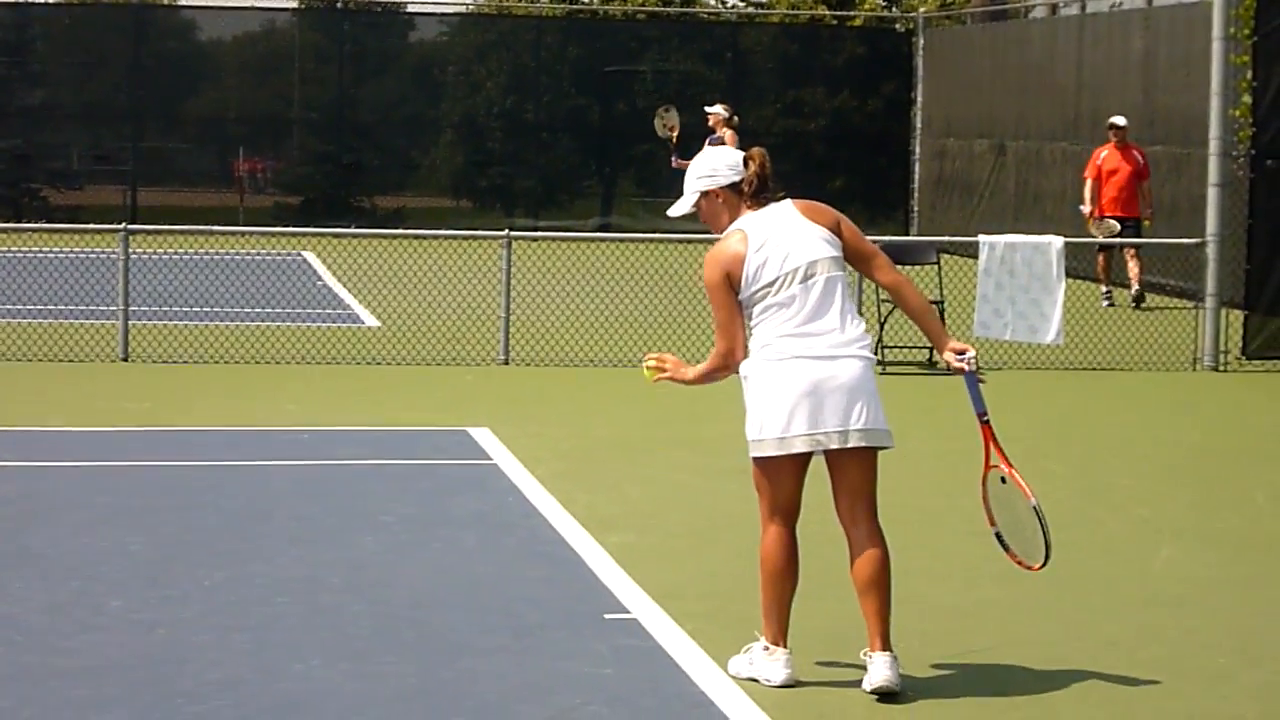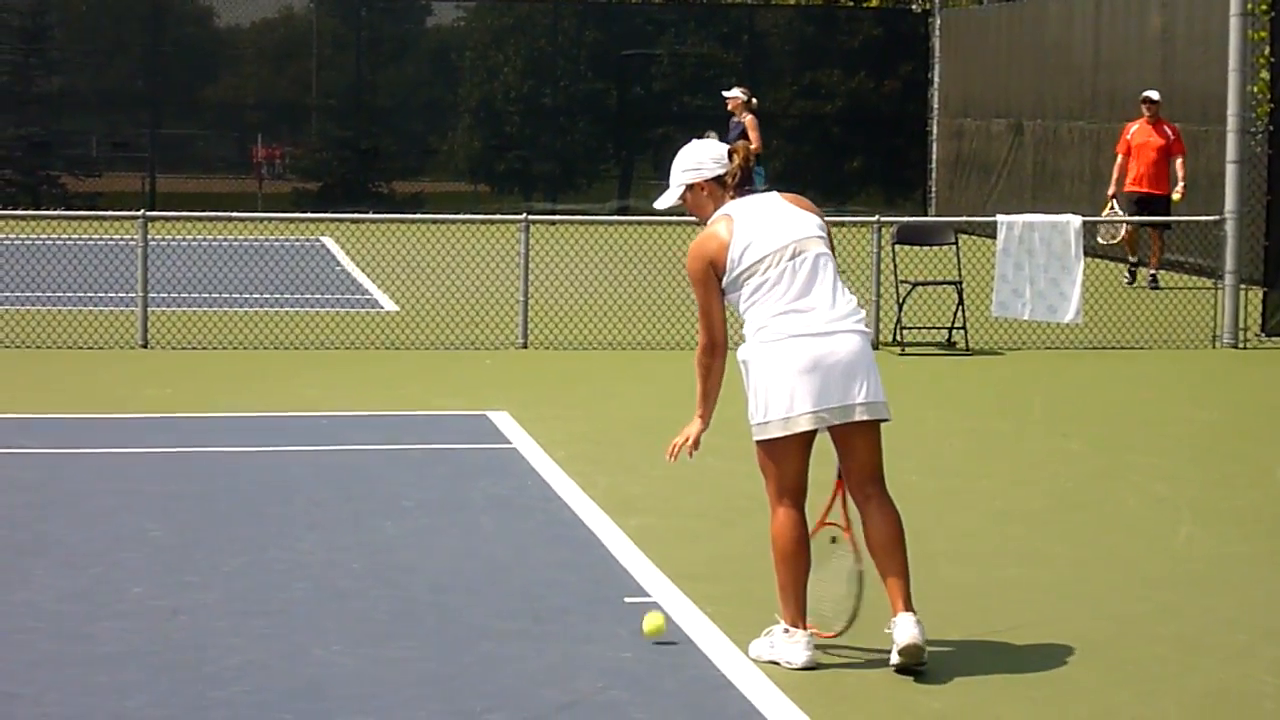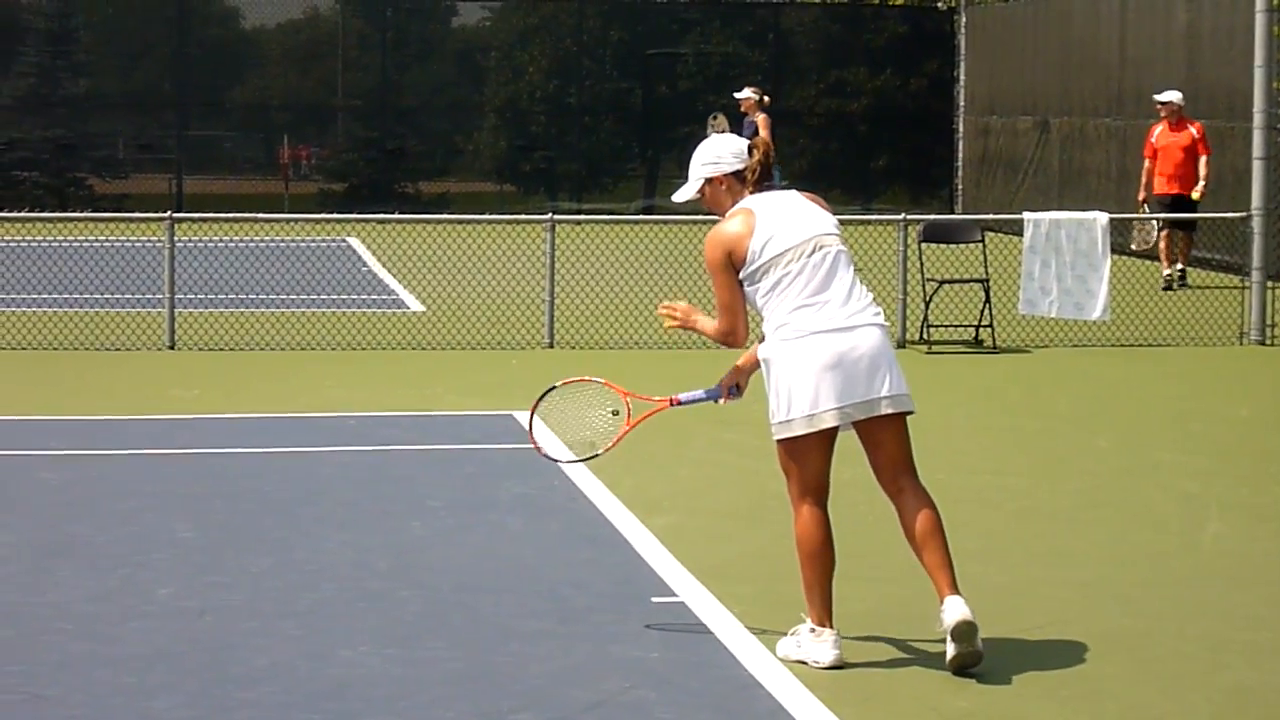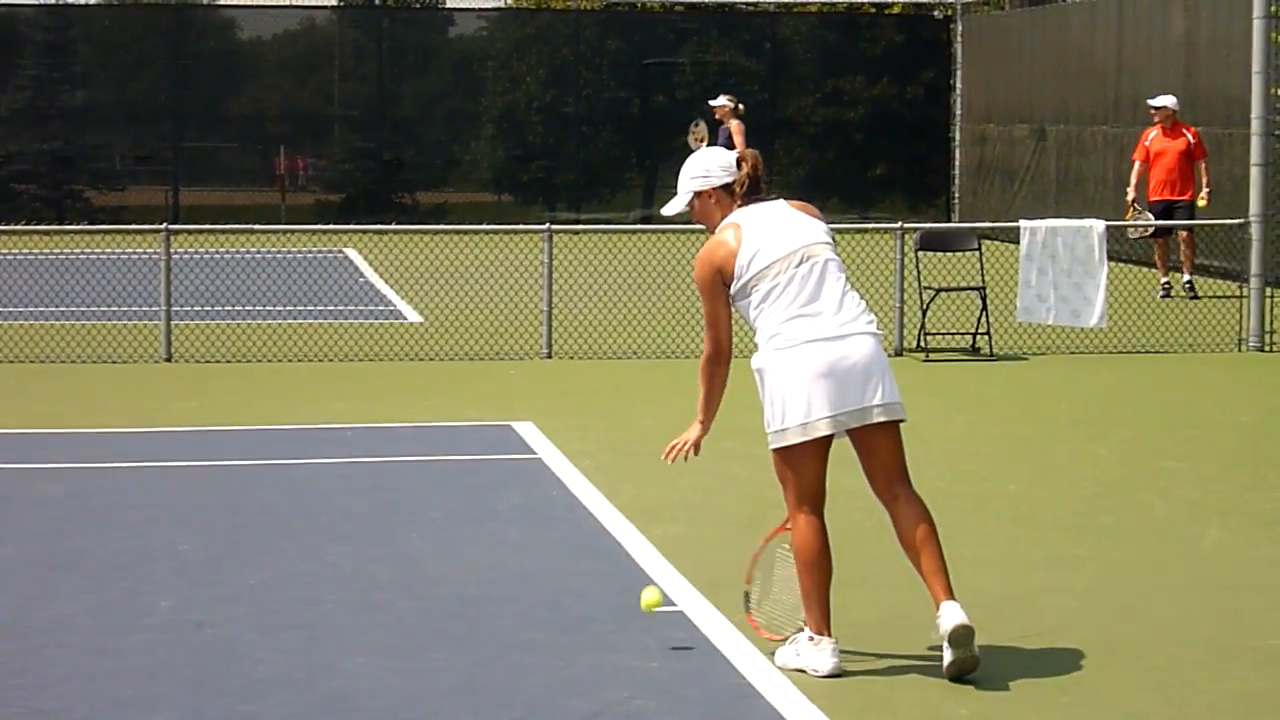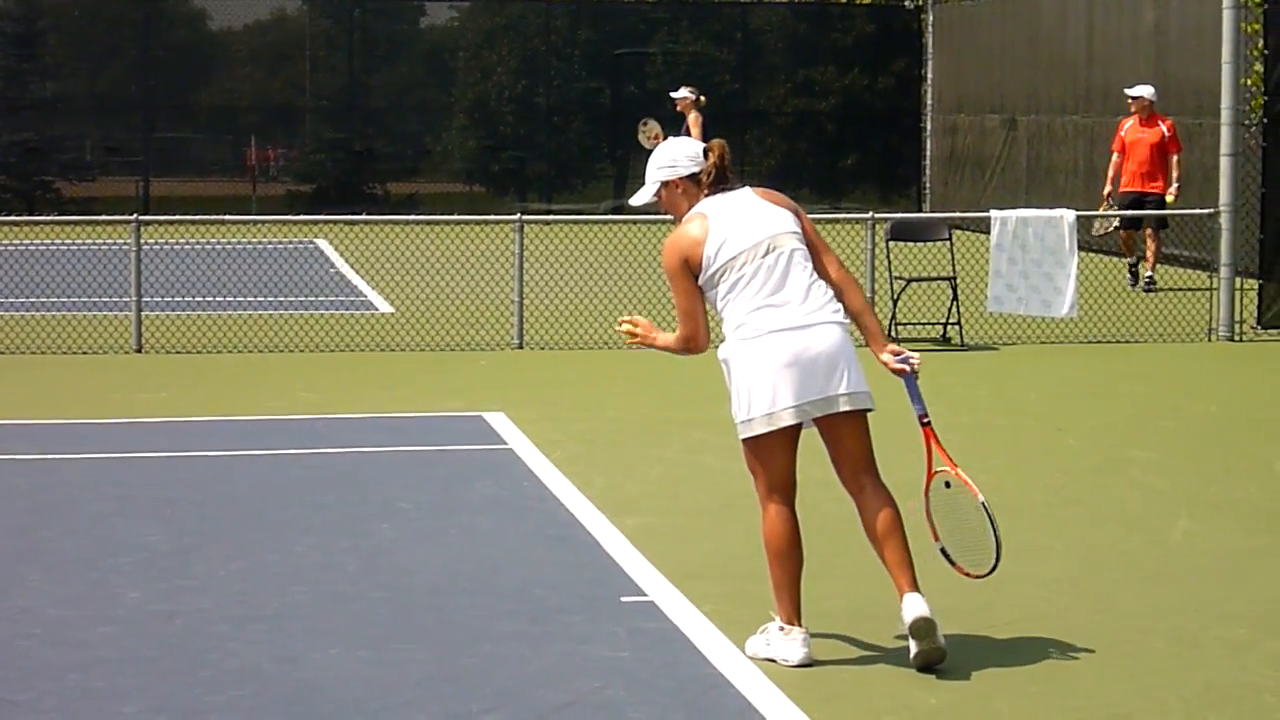
dt=0.4s
person 1, frame 1
left shoulder: (723, 256)
right shoulder: (818, 214)
left elbow: (731, 353)
right elbow: (891, 277)
left wrist: (688, 374)
right wrist: (943, 341)
left hip: (782, 384)
right hip: (850, 377)
left knee: (778, 522)
right knee: (861, 521)
left ankle: (773, 652)
right ankle: (880, 656)
person 1, frame 2
left shoulder: (706, 245)
right shoulder: (799, 205)
left elbow: (713, 343)
left wrist: (701, 419)
left hip: (781, 361)
right hip: (849, 346)
left knee: (786, 502)
right knee: (870, 492)
left ankle: (794, 634)
right ankle: (905, 617)
person 1, frame 3
left shoulder: (723, 237)
right shoulder: (812, 203)
left elbow: (733, 332)
left wrist: (693, 320)
right wrist: (747, 364)
left hip: (803, 361)
right hip: (868, 340)
left knee: (808, 501)
right knee: (903, 485)
left ankle: (821, 634)
right ankle: (953, 602)
person 1, frame 4
left shoulder: (713, 254)
right shoulder: (804, 212)
left elbow: (718, 353)
left wrist: (701, 427)
left hip: (796, 367)
right hip: (861, 348)
left knee: (805, 509)
right knee: (896, 491)
left ankle: (818, 641)
right ankle: (948, 609)
person 1, frame 5
left shoulder: (682, 242)
right shoulder: (776, 200)
left elbow: (694, 339)
right elbow: (837, 275)
left wrist: (654, 337)
right wrist: (879, 344)
left hip: (763, 356)
right hip: (828, 340)
left knee: (776, 498)
right knee: (864, 481)
left ankle: (789, 632)
right ankle: (912, 601)
person 2, frame 1
left shoulder: (1138, 154)
right shoulder: (1100, 154)
left elbow: (1144, 184)
right elbow: (1090, 182)
left wrist: (1148, 208)
right wrist: (1088, 204)
left hip: (1131, 214)
right hip: (1105, 213)
left knee: (1132, 252)
right knee: (1104, 254)
left ankle: (1136, 292)
right ankle: (1106, 291)
person 2, frame 2
left shoulder: (1170, 130)
right shoulder: (1131, 128)
left elbow: (1178, 158)
right elbow: (1121, 158)
left wrist: (1181, 182)
right wrist: (1113, 184)
left hip: (1160, 191)
right hip: (1133, 188)
left knee: (1157, 233)
right knee: (1128, 229)
left ankle: (1153, 274)
right ankle: (1133, 260)
person 2, frame 3
left shoulder: (1194, 129)
right shoulder: (1156, 131)
left elbow: (1203, 157)
right elbow: (1149, 163)
left wrist: (1202, 182)
right wrist: (1143, 189)
left hip: (1187, 191)
right hip: (1162, 191)
left knee: (1185, 234)
right knee: (1164, 232)
left ankle: (1181, 269)
right ankle: (1167, 275)
person 2, frame 4
left shoulder: (1190, 133)
right shoulder: (1149, 135)
left elbow: (1200, 163)
right elbow: (1139, 164)
left wrist: (1205, 188)
right wrist: (1132, 189)
left hip: (1183, 197)
right hip: (1157, 197)
left knee: (1185, 236)
right knee: (1160, 241)
left ankle: (1188, 280)
right ankle: (1164, 283)
person 2, frame 5
left shoulder: (1165, 125)
right shoulder: (1126, 125)
left elbow: (1174, 157)
right elbow: (1117, 156)
left wrist: (1174, 184)
right wrist: (1109, 183)
left hip: (1155, 189)
right hip: (1128, 188)
left knee: (1151, 232)
right knee: (1125, 233)
left ankle: (1149, 276)
right ankle: (1132, 261)
